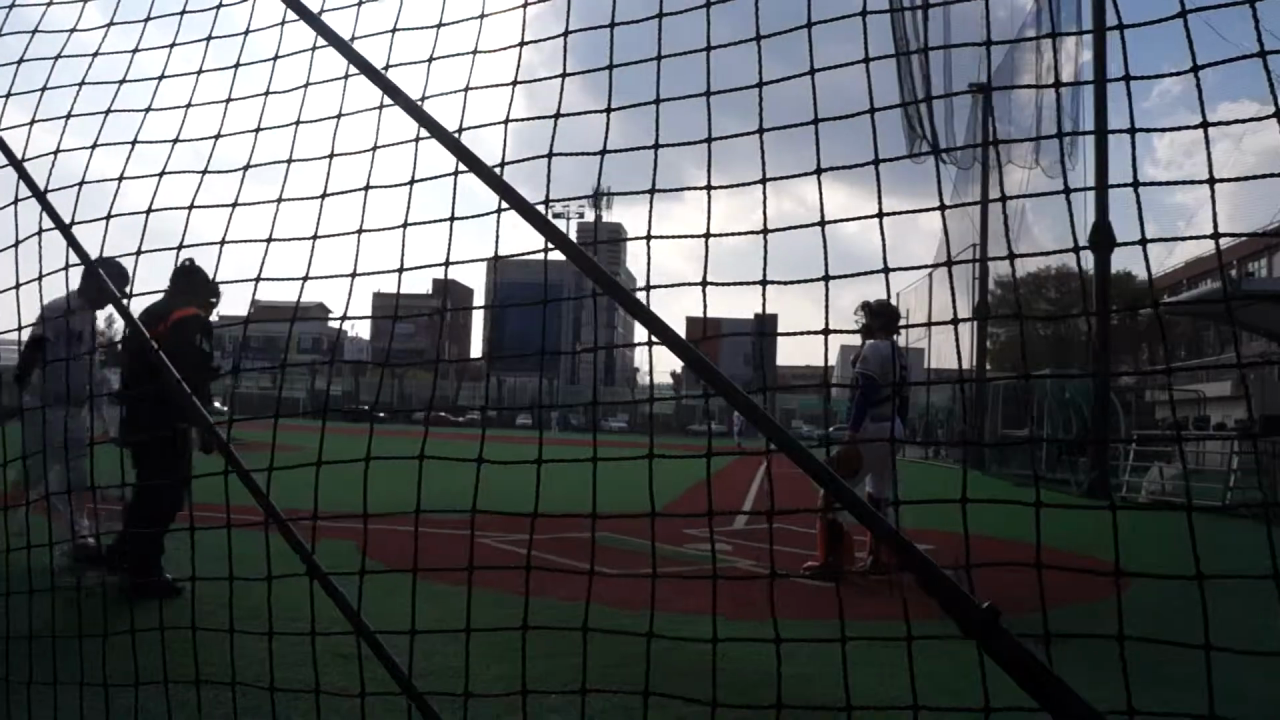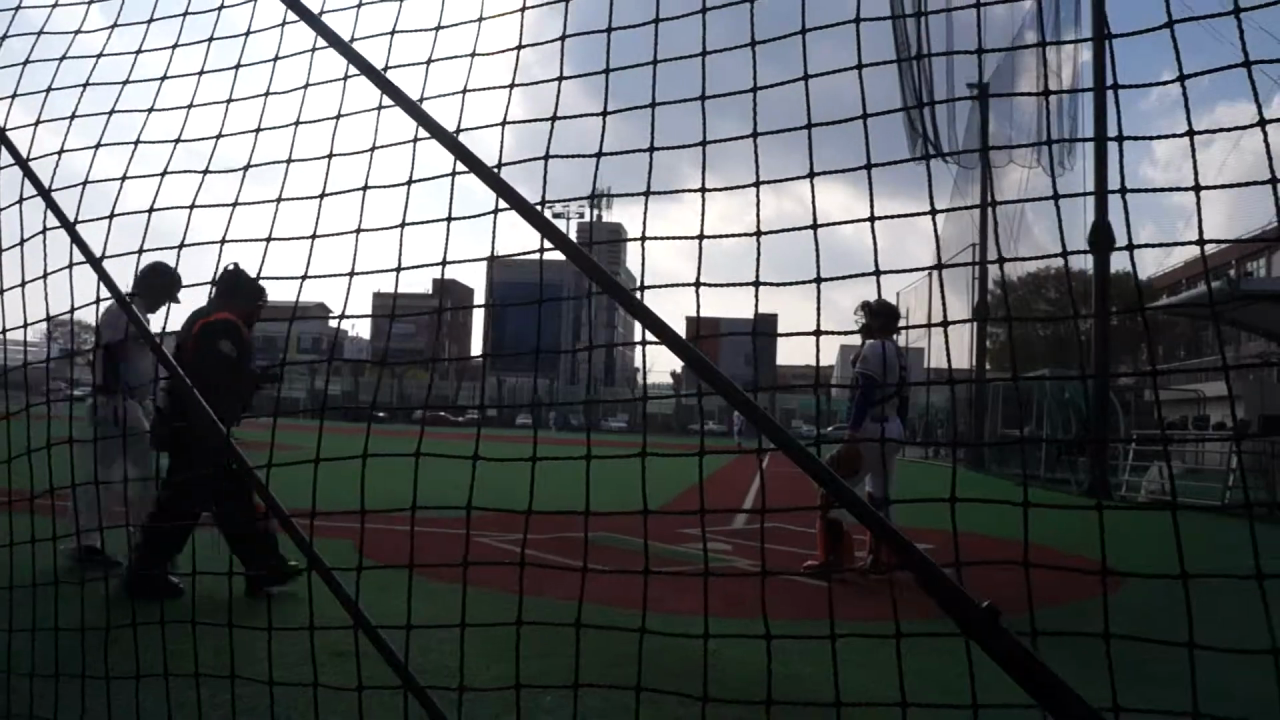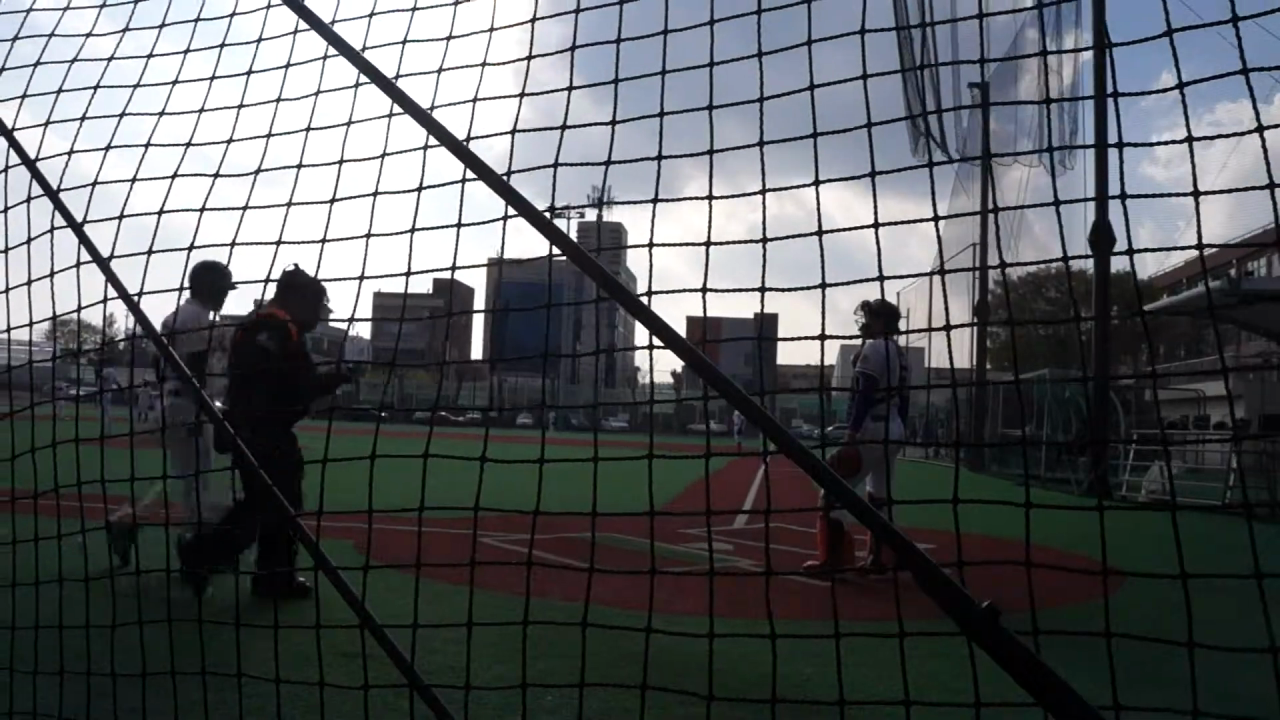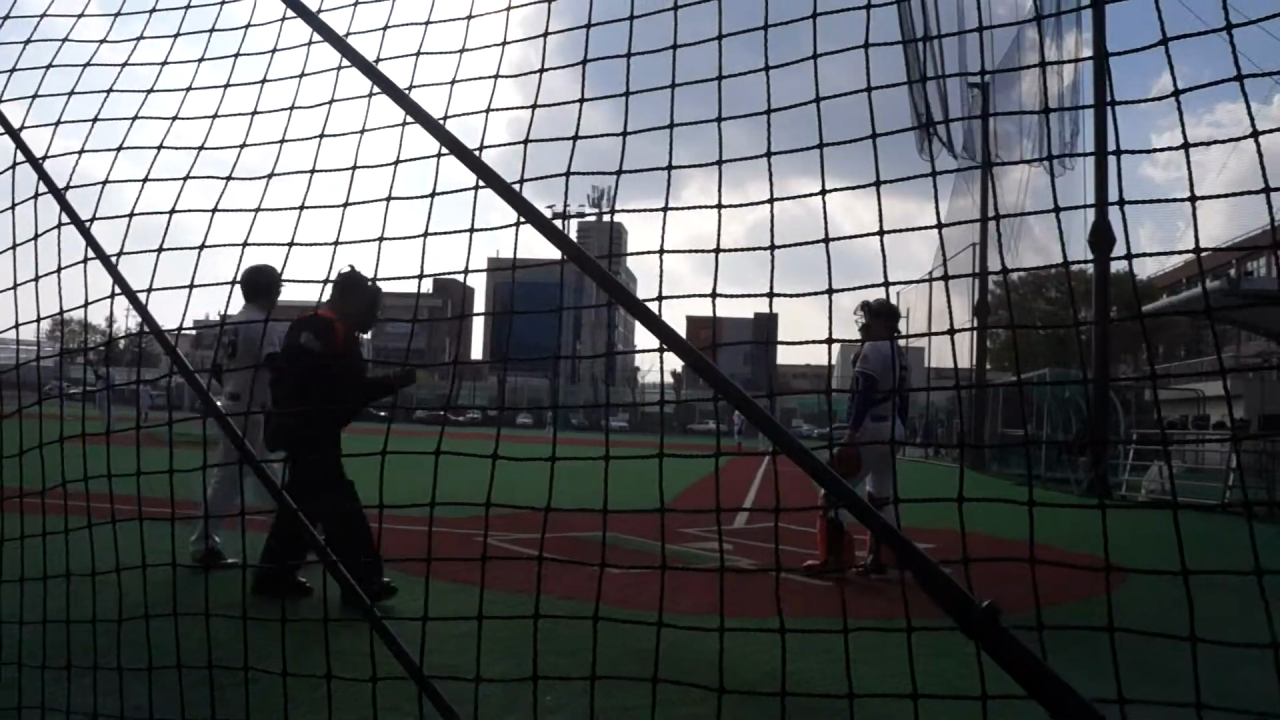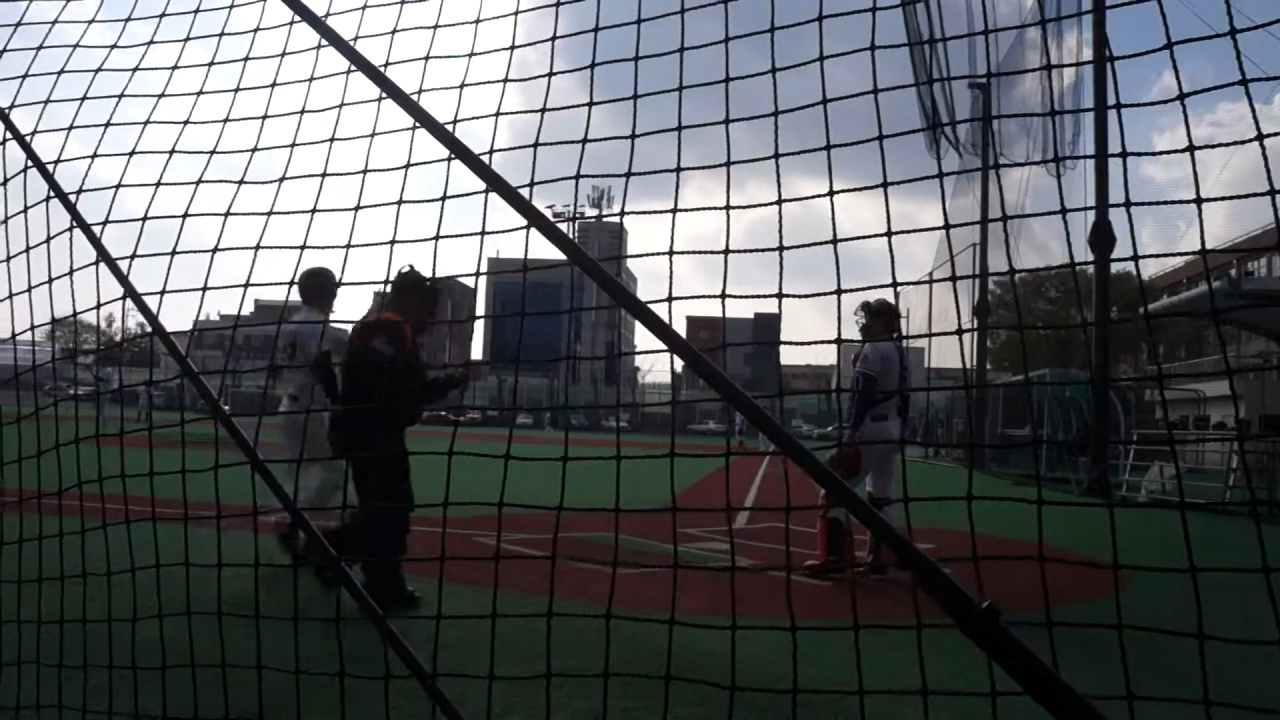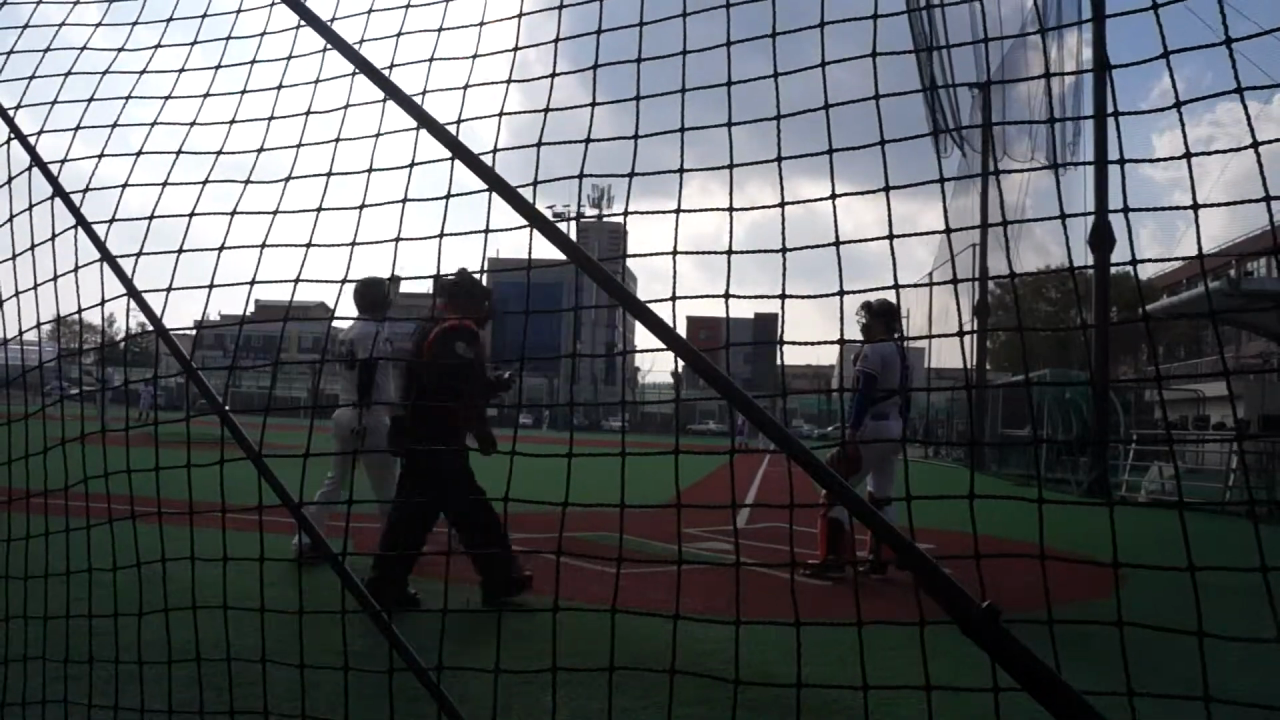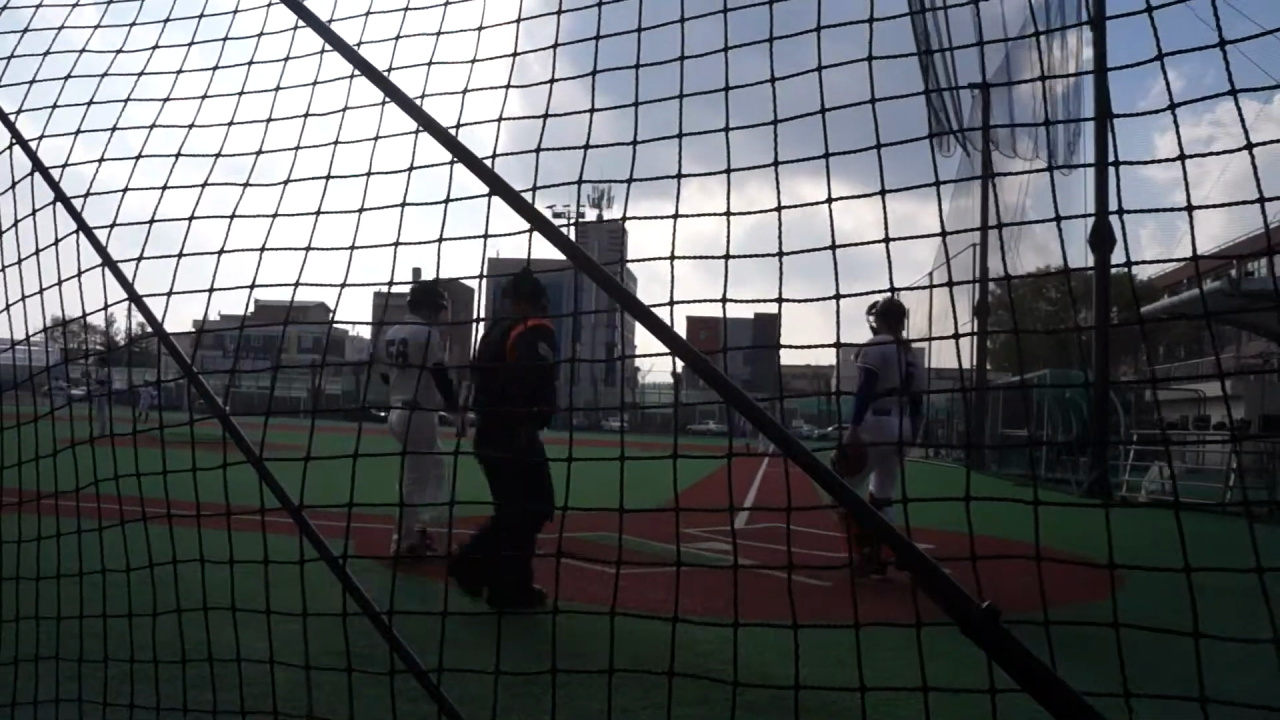
dt=0.3s
person 1, frame 1
left shoulder: (148, 315)
right shoulder: (192, 321)
right elbow: (194, 380)
right wrist: (205, 427)
left hip: (139, 418)
right hip: (167, 422)
left knee: (151, 493)
right knee: (161, 497)
left ankle: (128, 554)
right ankle: (143, 573)
person 1, frame 2
left shoulder: (202, 322)
right shoulder: (223, 327)
right elbow: (220, 386)
left wrist: (261, 378)
right wrist: (217, 434)
left hip: (196, 428)
right hip: (199, 431)
left knee: (235, 498)
right knee: (181, 504)
left ankle: (267, 568)
right ankle: (146, 574)
person 1, frame 3
left shoulder: (280, 328)
right shoulder: (272, 325)
left elbow: (297, 382)
right elbow: (262, 381)
left wrist: (335, 380)
right wrist: (252, 427)
left hip: (270, 432)
right hip: (259, 431)
left knee: (282, 501)
right knee: (267, 504)
left ankle: (275, 576)
right ankle: (201, 555)
person 1, frame 4
left shoulder: (343, 333)
right shoulder: (318, 326)
left elbow: (354, 389)
right elbow: (289, 375)
left wrist: (393, 382)
right wrist: (286, 422)
left hip: (320, 434)
right hip: (307, 434)
left knee: (304, 504)
right knee: (339, 504)
left ankle: (274, 575)
right ankle: (364, 581)
person 1, frame 5
left shoulder: (399, 331)
right shoulder: (387, 328)
left elbow: (410, 389)
right elbow: (364, 382)
left wrist: (449, 383)
left hip: (380, 435)
right hip: (370, 435)
left knee: (388, 505)
right knee: (388, 508)
left ankle: (333, 549)
right ankle: (384, 587)
person 1, frame 6
left shoulder: (435, 331)
right shoulder: (459, 334)
right elbow: (456, 388)
left wrist: (496, 385)
right wrist: (479, 428)
left hip: (425, 435)
right hip: (438, 438)
left knee: (472, 507)
right knee: (417, 512)
left ankle: (501, 579)
right ankle: (387, 583)
person 1, frame 7
left shoulder: (494, 333)
right shoulder: (536, 332)
right elbow: (531, 385)
right wrist: (527, 429)
left hip: (491, 433)
right hip: (515, 436)
left knee: (516, 509)
right knee: (533, 507)
left ankle: (508, 583)
person 2, frame 1
left shoulder: (88, 316)
right shoulder: (58, 310)
right elbow: (33, 352)
left wrist: (87, 403)
right wrist: (20, 393)
left hip: (77, 409)
right hip: (49, 406)
left knee: (77, 477)
right knee: (35, 477)
left ankle: (79, 540)
person 2, frame 2
left shoulder: (132, 315)
right shoulder: (122, 312)
right elbow: (109, 357)
left wrist: (146, 403)
right wrist: (112, 401)
left hip: (123, 405)
right hip: (121, 405)
left knee: (103, 477)
right knee: (146, 472)
left ankle: (86, 542)
person 2, frame 3
left shoulder: (173, 317)
right shoulder: (199, 319)
left elbow: (158, 363)
right elbow: (196, 368)
right wrist: (199, 410)
left hip: (170, 404)
right hip: (187, 408)
left knee: (184, 478)
right knee: (196, 480)
left ankle: (127, 520)
person 2, frame 4
left shoulder: (228, 324)
right shoulder: (262, 324)
left elbow: (217, 369)
left hip: (233, 407)
right hip: (248, 411)
right knee: (228, 480)
right ankle: (203, 545)
person 2, frame 5
left shoulder: (287, 326)
right shoulder: (318, 325)
left elbow: (280, 369)
left hip: (290, 408)
right hip: (311, 410)
left knee: (301, 477)
right knee: (332, 474)
left ankle: (298, 541)
right ankle: (290, 522)
person 2, frame 6
left shoulder: (347, 334)
right shoulder: (374, 332)
right elbow: (367, 375)
right wrist: (362, 416)
left hip: (343, 415)
right hip: (370, 416)
left knee: (335, 483)
right knee: (387, 483)
left ankle: (307, 539)
person 2, frame 7
left shoulder: (390, 333)
right shoulder: (427, 333)
left elbow: (385, 375)
right elbow: (440, 377)
right wrist: (457, 412)
left hip: (396, 414)
right hip: (418, 415)
left knee: (431, 475)
right knee: (416, 480)
left ankle: (416, 531)
right ankle: (405, 542)
person 3, frame 1
left shoulder: (873, 348)
right shoulder: (899, 353)
left elbow: (864, 395)
right elbow: (903, 399)
left wrist: (851, 436)
left hip: (873, 430)
right hip: (893, 430)
right knee: (881, 497)
left ankle: (833, 560)
right ankle: (879, 559)
person 3, frame 2
left shoulder: (873, 348)
right shoulder: (898, 354)
left elbow: (864, 395)
right elbow: (903, 400)
left wrist: (851, 435)
left hip: (872, 429)
right hip: (893, 430)
right knee: (880, 496)
left ankle: (832, 558)
right ankle: (879, 558)
person 3, frame 3
left shoulder: (873, 348)
right shoulder: (899, 353)
left elbow: (864, 395)
right elbow: (904, 399)
left wrist: (851, 434)
left hip: (872, 429)
right hip: (893, 429)
right knee: (881, 497)
left ankle: (833, 559)
right ankle: (879, 558)
person 3, frame 4
left shoulder: (873, 348)
right shoulder: (899, 354)
left elbow: (864, 395)
right elbow: (903, 399)
left wrist: (850, 434)
left hip: (872, 428)
right hip: (893, 430)
right knee: (882, 496)
left ankle: (834, 558)
right ankle: (878, 558)
person 3, frame 5
left shoulder: (873, 349)
right shoulder: (900, 354)
left elbow: (864, 395)
right elbow: (904, 400)
left wrist: (851, 434)
left hip: (873, 429)
right hip: (894, 429)
right knee: (882, 497)
left ankle: (834, 558)
right ankle: (878, 558)
person 3, frame 6
left shoulder: (873, 348)
right shoulder: (901, 353)
left elbow: (864, 394)
left wrist: (851, 432)
left hip: (873, 428)
right hip: (894, 429)
right knee: (882, 497)
left ankle: (834, 558)
right ankle: (878, 558)
person 3, frame 7
left shoulder: (876, 346)
right shoulder: (910, 354)
left elbow: (865, 389)
right elbow: (916, 402)
left wrist: (854, 427)
right wrist: (910, 434)
left hip: (876, 425)
right hip: (902, 428)
right knee: (881, 496)
left ankle: (869, 551)
right ankle: (876, 558)
